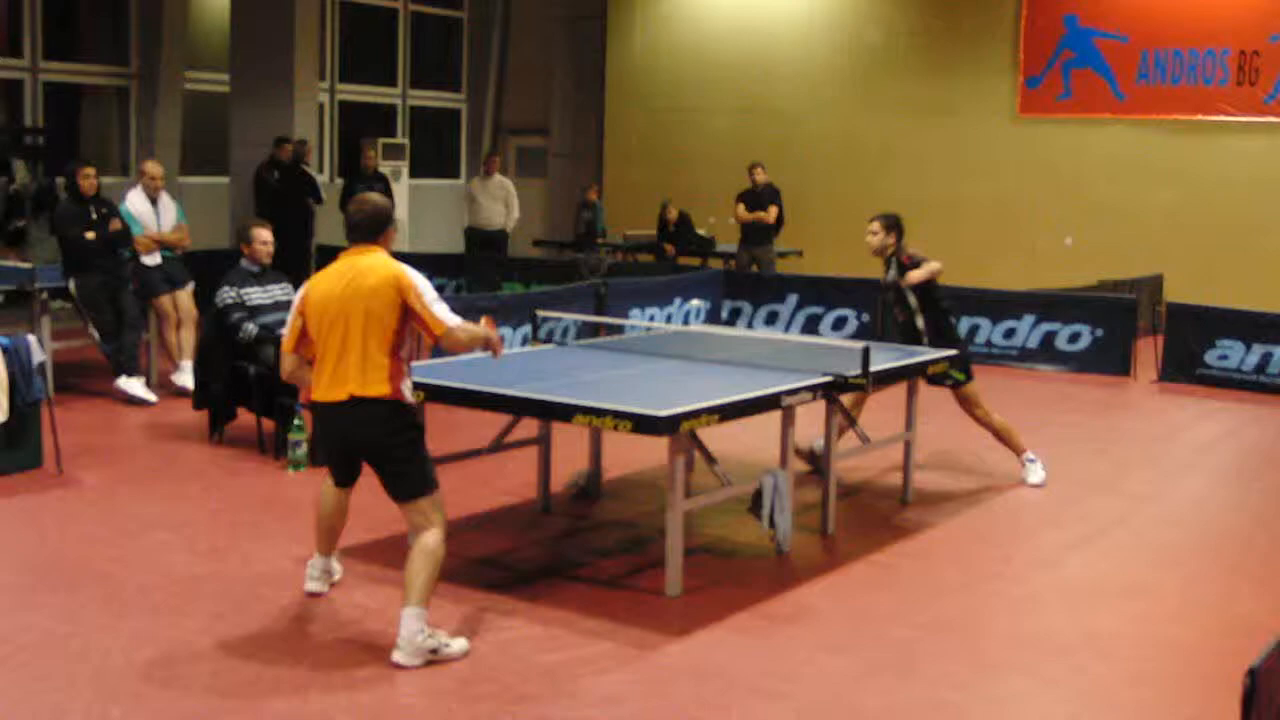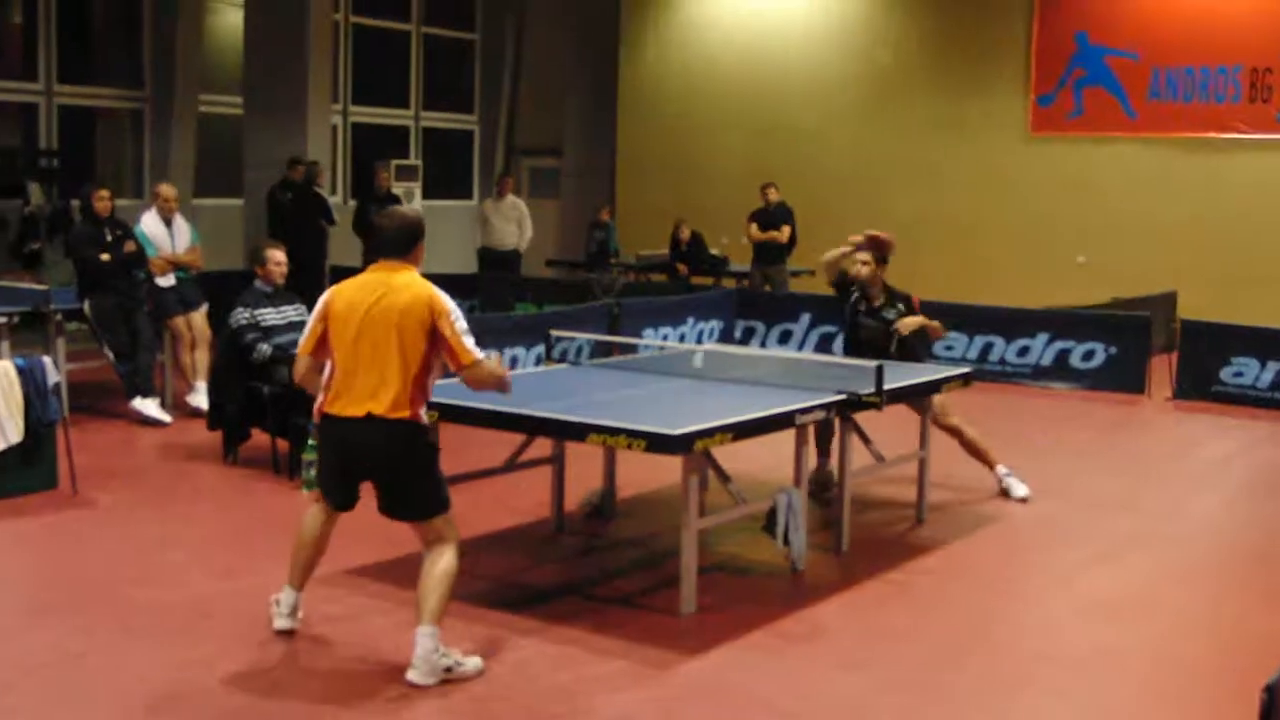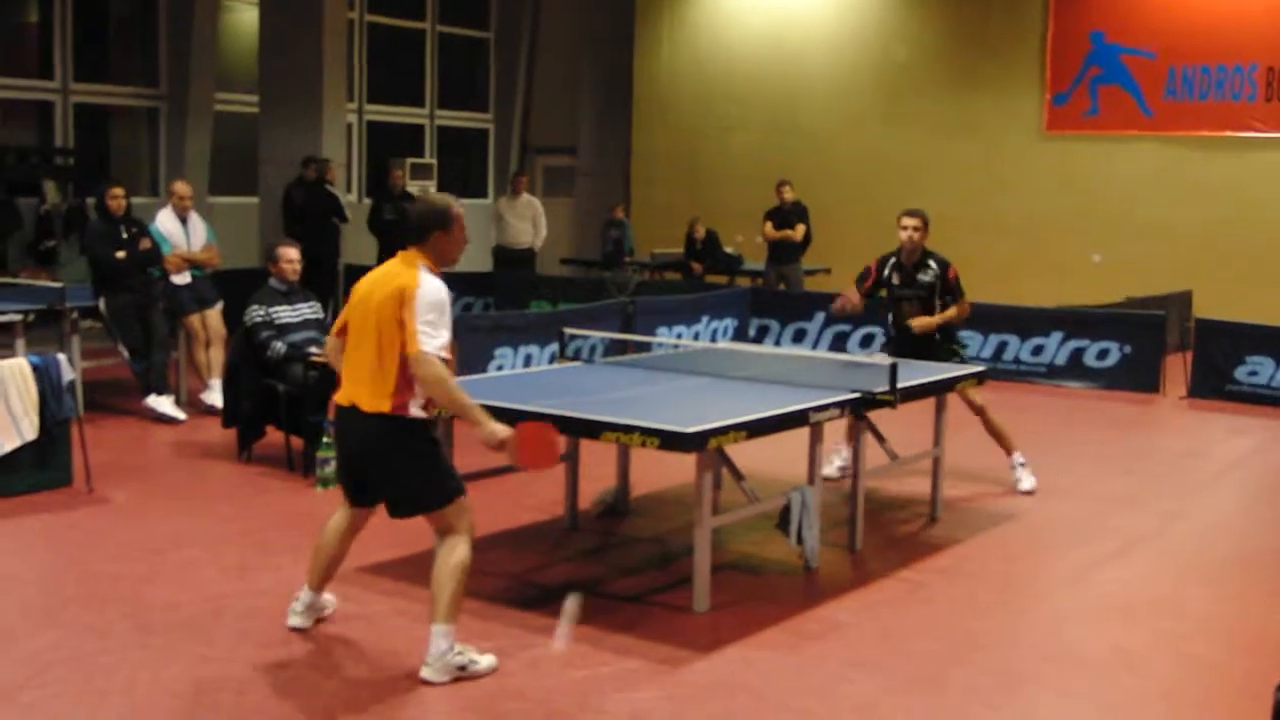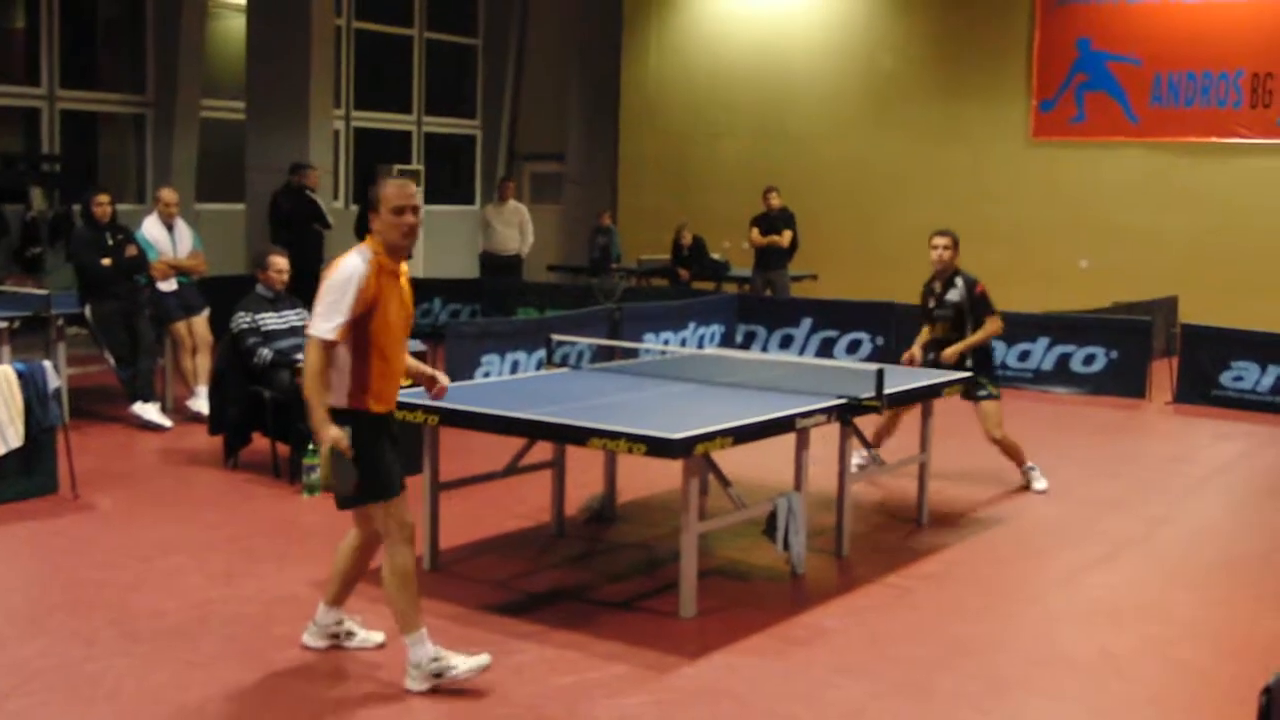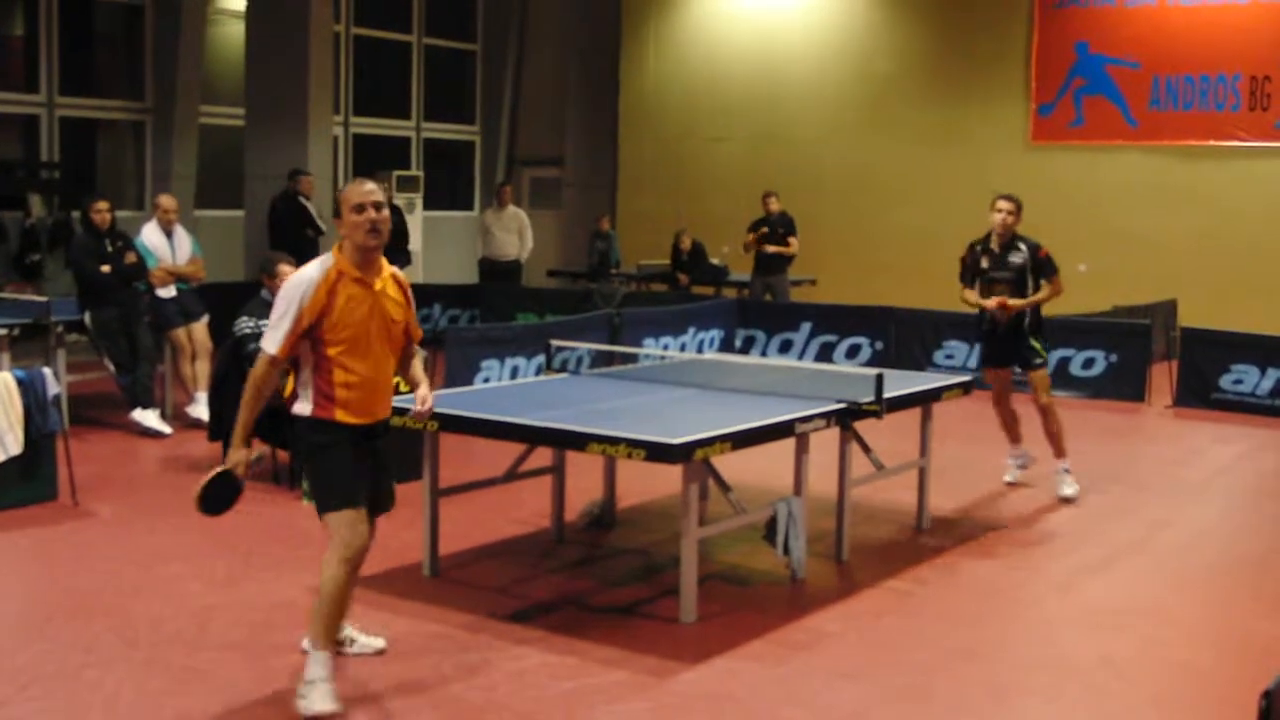
dt=0.3s
person 1, frame 1
left shoulder: (311, 287)
right shoulder: (401, 277)
left elbow: (290, 369)
right elbow: (455, 338)
right wrist: (489, 336)
left hip: (328, 412)
right hip: (384, 412)
left knee: (338, 481)
right knee: (429, 523)
left ankle: (320, 568)
right ankle: (414, 634)
person 1, frame 2
left shoulder: (335, 296)
right shoulder: (433, 300)
left elbow: (303, 373)
right elbow: (476, 374)
right wrist: (502, 375)
left hip: (338, 427)
right hip: (398, 432)
left knee: (324, 507)
right knee: (442, 541)
left ankle: (287, 605)
right ankle: (428, 653)
person 1, frame 3
left shoulder: (375, 278)
right shoulder: (429, 288)
left elbow: (335, 350)
right elbow: (429, 368)
right wrist: (483, 423)
left hip: (353, 418)
right hip: (395, 426)
left knee: (353, 510)
right knee: (457, 530)
left ankle: (307, 604)
right ankle: (442, 653)
person 1, frame 4
left shoulder: (397, 272)
right shoulder: (353, 271)
right elbow: (317, 350)
left wrist: (422, 371)
right wrist: (322, 424)
left hip: (369, 416)
right hip: (347, 418)
left knee: (372, 526)
right knee: (399, 528)
left ankle: (326, 622)
right ankle: (423, 658)
person 1, frame 5
left shoulder: (397, 283)
right shoulder: (309, 283)
left elbow: (407, 349)
right elbow: (268, 364)
left wrist: (422, 388)
right wrist: (240, 440)
left hip: (374, 428)
right hip: (325, 428)
left knee: (357, 539)
right knee: (348, 545)
left ankle: (326, 630)
person 2, frame 1
left shoulder: (905, 260)
right shoulder: (890, 267)
left elbow: (935, 268)
left wrist: (920, 274)
left hip: (940, 348)
right hip: (911, 348)
left knee: (978, 412)
right knee: (862, 388)
left ankle: (1028, 459)
right ankle: (824, 446)
person 2, frame 2
left shoulder: (903, 302)
right shoulder: (851, 290)
left elbow: (938, 333)
right elbow: (827, 263)
left wrist: (922, 322)
right wrist: (851, 248)
left knee: (950, 423)
left ankle: (1001, 473)
right ankle: (823, 468)
person 2, frame 3
left shoulder: (941, 268)
right shoulder: (885, 265)
left elbow: (963, 308)
right elbow: (857, 297)
left wrist: (932, 322)
right wrist: (847, 301)
left hip: (940, 346)
right hip: (902, 346)
left knee: (977, 405)
left ankle: (1018, 464)
right ankle: (845, 455)
person 2, frame 4
left shoulder: (971, 286)
right shoulder: (930, 287)
left elbow: (995, 326)
left wrist: (960, 348)
right wrist: (918, 346)
left hip: (974, 365)
right hip: (937, 362)
left knee: (996, 434)
right knee: (897, 407)
left ankle: (1027, 468)
right ankle: (868, 452)
person 2, frame 5
left shoulder: (1031, 250)
right shoulder: (975, 250)
left elbow: (1056, 286)
right elbow: (965, 291)
left wrist: (1024, 303)
right wrist: (985, 303)
left hip: (1026, 332)
right hip: (993, 333)
left knee: (1044, 403)
right knee: (1000, 400)
left ankle: (1064, 469)
right ankle: (1020, 456)
person 3, frame 1
left shoulder: (106, 205)
right shoulder: (65, 210)
left elbow: (126, 238)
right elbow: (78, 246)
left wrist: (96, 237)
right wrist: (109, 235)
left hip: (115, 271)
right hip: (86, 275)
left knee: (132, 317)
right knee: (107, 326)
left ankle: (129, 376)
right ankle: (128, 376)
person 3, frame 2
left shoulder: (121, 227)
right shoulder: (80, 233)
left elbow: (141, 260)
right elbow: (93, 267)
left wrist: (111, 258)
right wrist: (123, 257)
left hip: (130, 292)
right hip: (101, 297)
left knee: (146, 339)
right knee: (122, 347)
left ankle: (143, 397)
right ankle: (143, 397)
person 3, frame 3
left shoulder: (136, 225)
right shoulder: (95, 230)
left elbow: (156, 258)
right elbow: (108, 265)
left wrist: (126, 256)
right wrist: (139, 255)
left hip: (145, 290)
right hip: (116, 294)
left knee: (161, 336)
right knee: (137, 345)
left ankle: (158, 394)
right ankle: (159, 394)
person 3, frame 4
left shoulder: (122, 232)
right shoulder: (81, 237)
left elbow: (142, 265)
right elbow: (94, 271)
left wrist: (112, 263)
right wrist: (125, 262)
left hip: (131, 297)
right hip: (102, 302)
left knee: (147, 344)
right knee: (123, 352)
left ankle: (144, 402)
right ankle: (144, 401)
person 3, frame 5
left shoulder: (121, 239)
right shoulder: (80, 244)
left elbow: (141, 272)
right elbow: (93, 279)
left wrist: (112, 270)
right wrist: (124, 270)
left hip: (130, 304)
right hip: (102, 309)
left knee: (146, 351)
right knee: (123, 359)
left ankle: (144, 409)
right ankle: (144, 408)
person 4, frame 1
left shoulder: (171, 204)
right shoulder: (129, 207)
left elbow: (185, 240)
right elbow: (141, 246)
left wrist: (156, 236)
right wrist: (170, 238)
left hip: (172, 261)
right hip: (147, 265)
left knee: (190, 314)
right knee: (170, 316)
left ankle: (186, 370)
right ankle: (181, 370)
person 4, frame 2
left shoulder: (185, 226)
right shoulder: (143, 229)
left elbow: (198, 262)
right elbow: (156, 267)
left wrist: (170, 257)
right wrist: (183, 259)
left hip: (186, 282)
right hip: (162, 286)
left knee: (204, 334)
right knee: (184, 337)
left ankle: (201, 391)
right ankle: (195, 391)
person 4, frame 3
left shoulder: (201, 224)
right shoulder: (159, 226)
left elbow: (214, 260)
right elbow: (171, 265)
left wrist: (185, 255)
right wrist: (200, 257)
left hip: (201, 280)
right hip: (177, 284)
left knee: (218, 333)
right knee: (199, 335)
left ankle: (215, 389)
right ankle: (209, 388)
person 4, frame 4
left shoulder: (187, 231)
right shoulder: (145, 234)
left elbow: (201, 266)
right elbow: (157, 272)
left wrist: (171, 261)
right wrist: (186, 264)
left hip: (187, 287)
right hip: (163, 291)
left knee: (205, 340)
right knee: (186, 342)
left ankle: (202, 396)
right ankle: (196, 396)
person 4, frame 5
left shoulder: (186, 237)
right shoulder: (144, 240)
left elbow: (200, 273)
right elbow: (156, 279)
left wrist: (170, 269)
right wrist: (185, 271)
left hip: (187, 293)
right hip: (162, 298)
left knee: (204, 346)
right knee: (185, 348)
left ankle: (202, 403)
right ankle: (195, 402)
